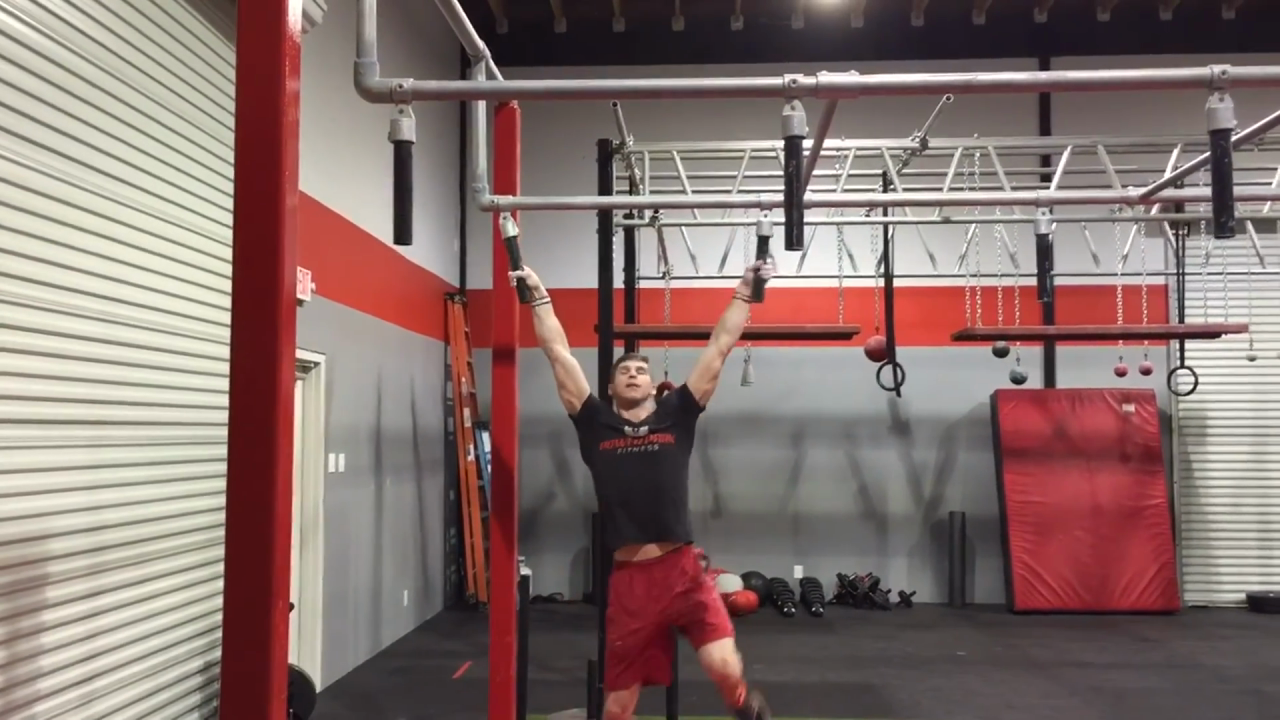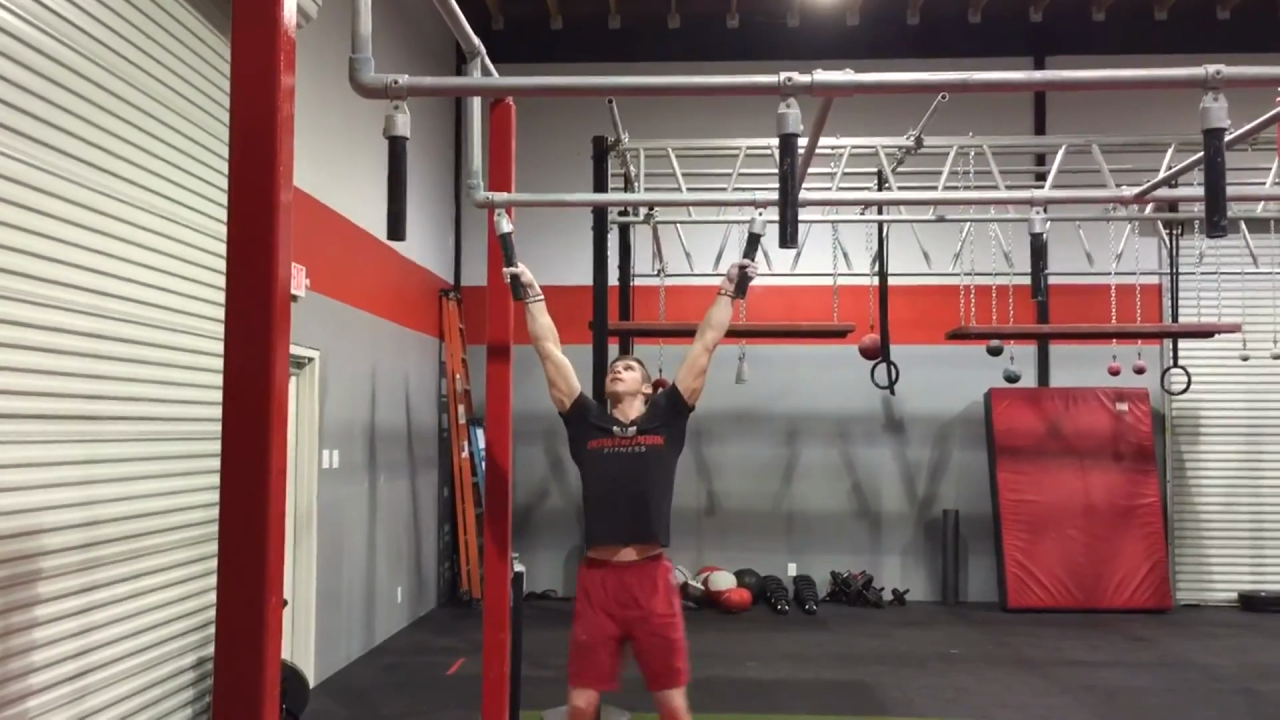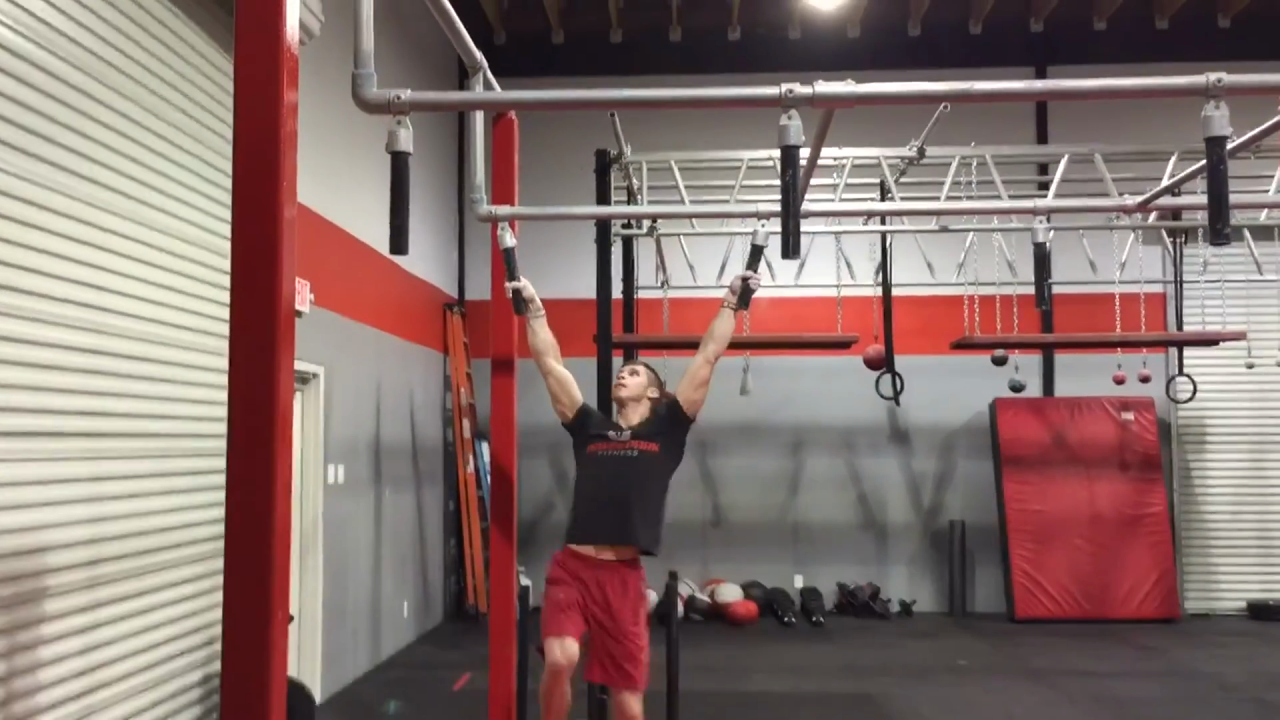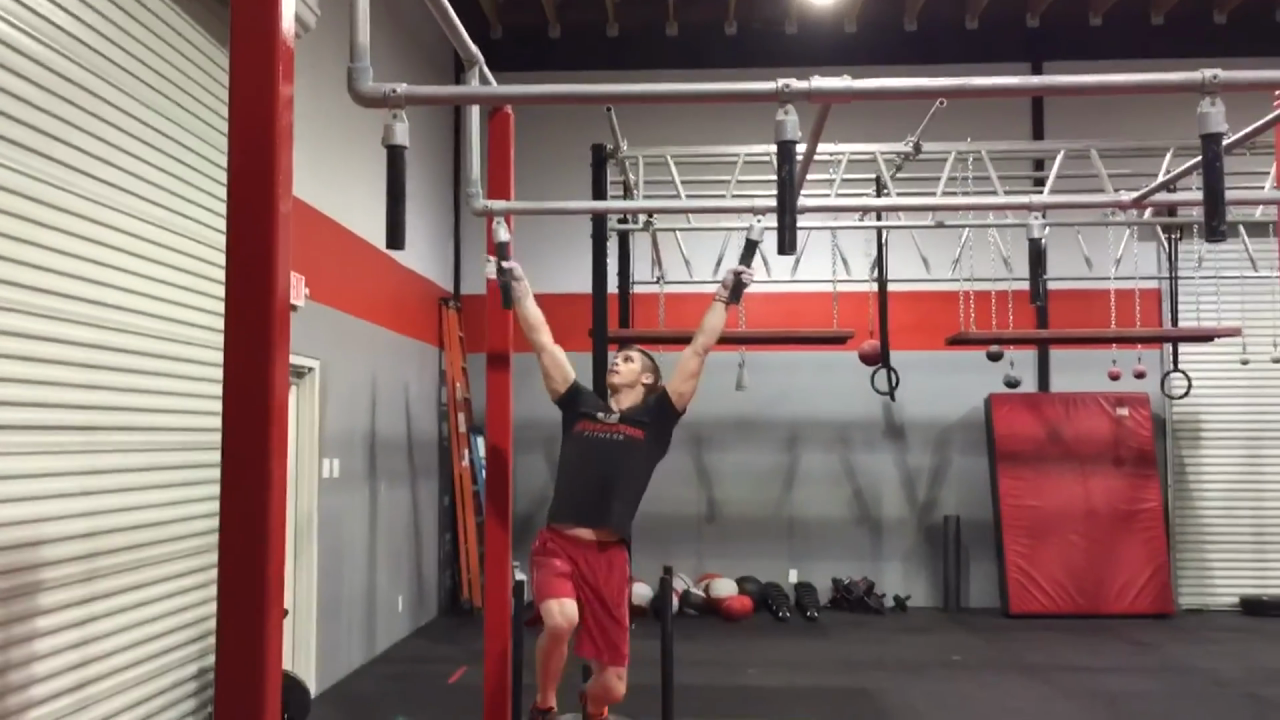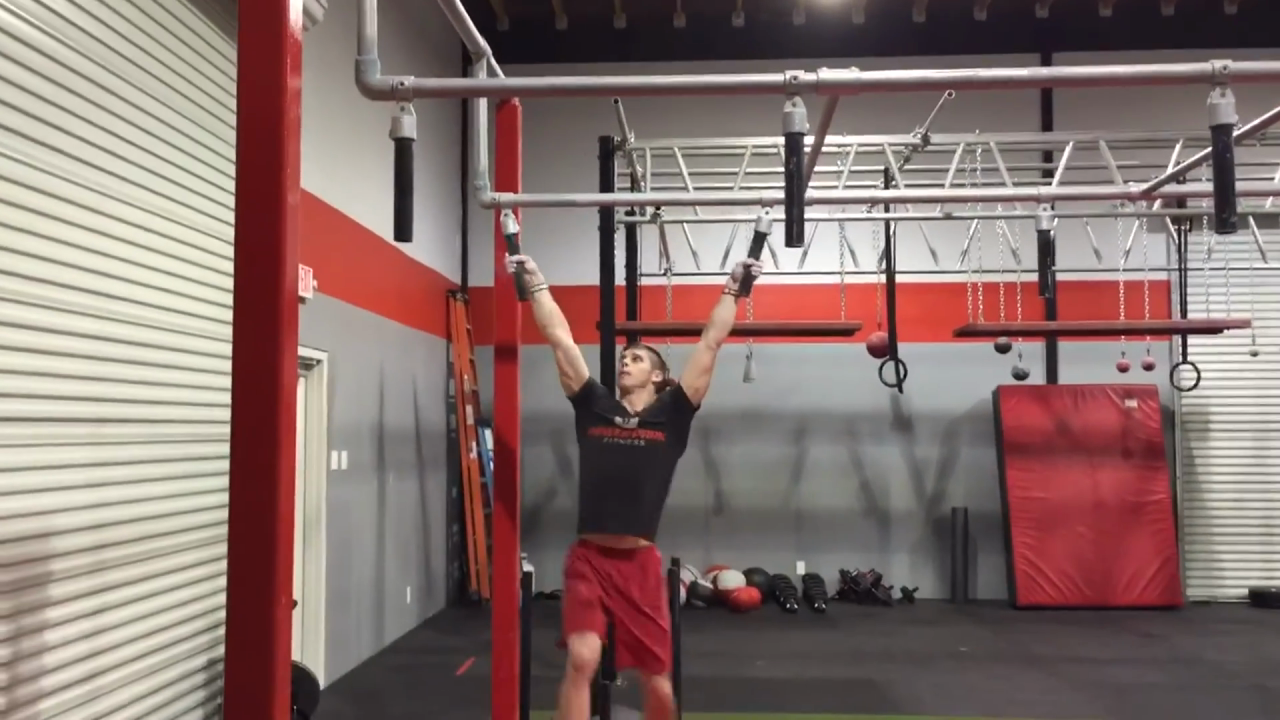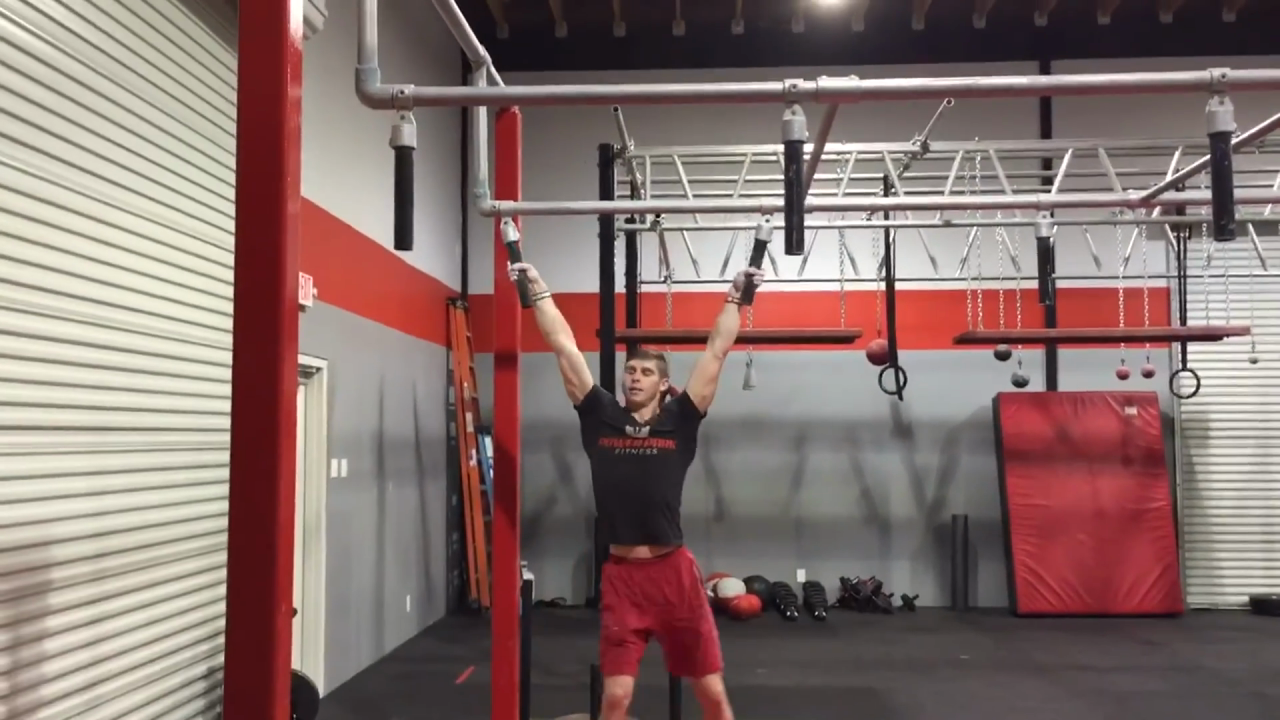
dt=0.2s
person 1, frame 1
left shoulder: (677, 416)
right shoulder: (596, 423)
left elbow: (718, 349)
right elbow: (558, 352)
left wrist: (744, 290)
right wrist: (539, 294)
left hip: (682, 570)
right hip: (629, 580)
left knee: (723, 668)
person 1, frame 2
left shoulder: (666, 418)
right shoulder: (586, 423)
left elbow: (705, 345)
right elbow: (550, 350)
left wrist: (727, 289)
right wrist: (532, 292)
left hip: (651, 578)
right hip: (599, 579)
person 1, frame 3
left shoulder: (666, 429)
right shoulder: (588, 428)
left elbow: (707, 357)
right elbow: (550, 364)
left wrist: (731, 302)
right wrist: (534, 305)
left hip: (623, 577)
right hip: (572, 570)
right knee: (560, 660)
person 1, frame 4
left shoulder: (655, 419)
right shoulder: (579, 407)
left elbow: (698, 349)
right elbow: (544, 343)
left wrist: (723, 296)
right wrist: (520, 284)
left hip: (606, 556)
right hip: (557, 547)
right knee: (561, 622)
person 1, frame 5
left shoulder: (671, 415)
right shoulder: (594, 406)
left elbow: (711, 343)
right elbow: (560, 338)
left wrist: (732, 288)
right wrist: (534, 279)
left hip: (638, 563)
right hip: (588, 560)
right knee: (582, 660)
person 1, frame 6
left shoulder: (679, 421)
right shoulder: (601, 417)
left elbow: (716, 351)
right elbow: (565, 347)
left wrist: (735, 296)
right wrist: (539, 289)
left hip: (673, 572)
right hip: (621, 575)
